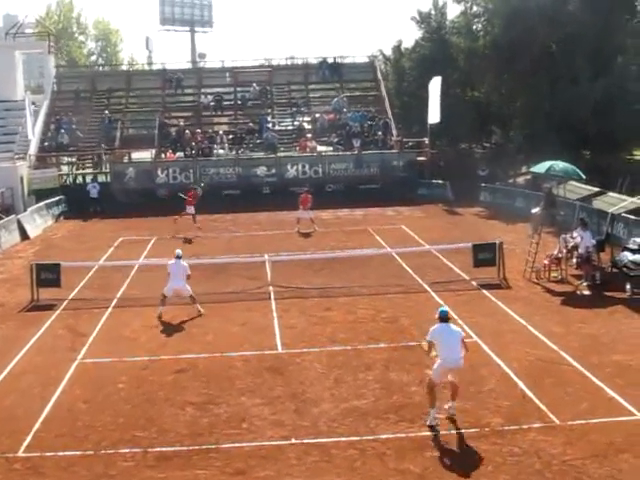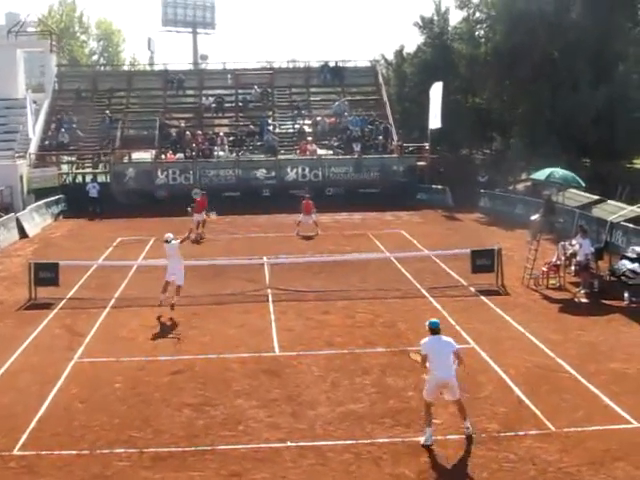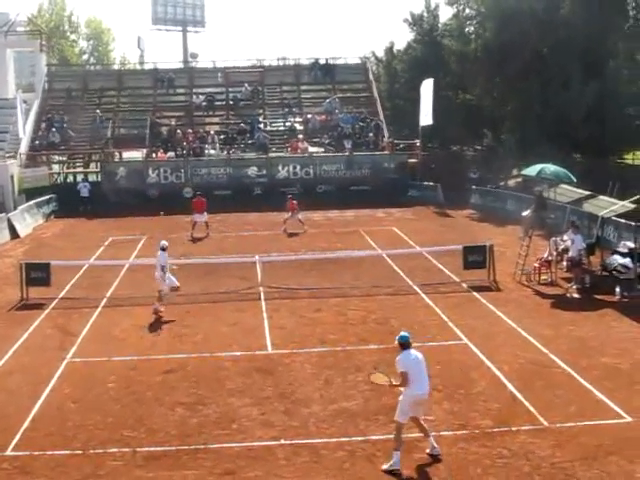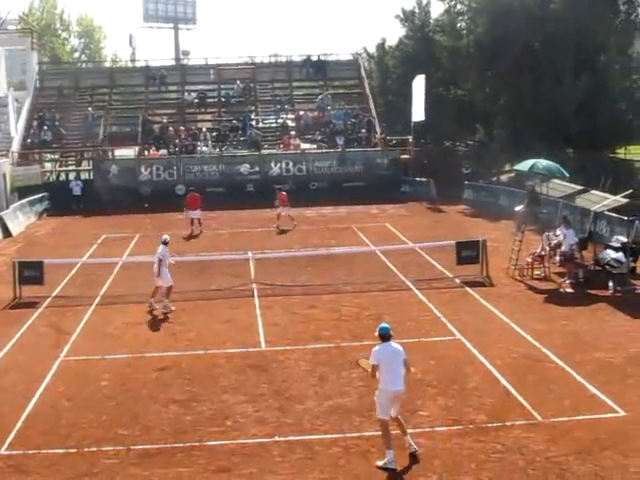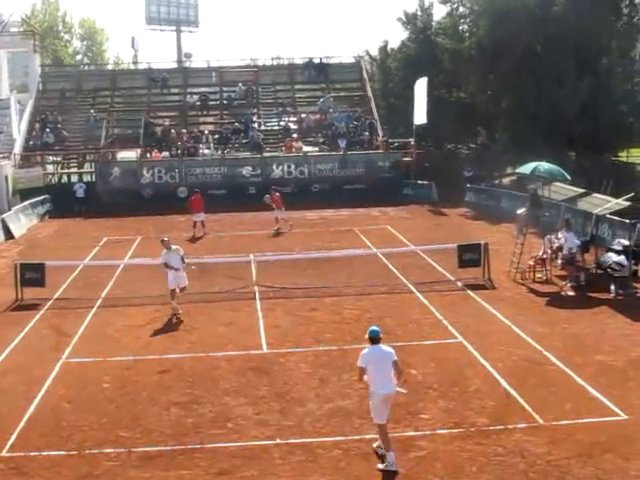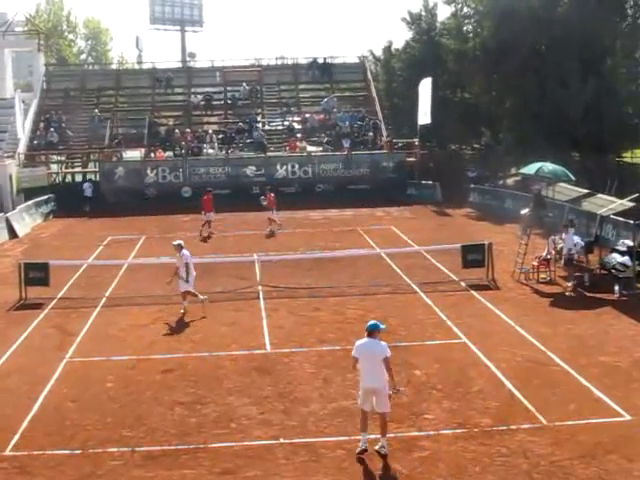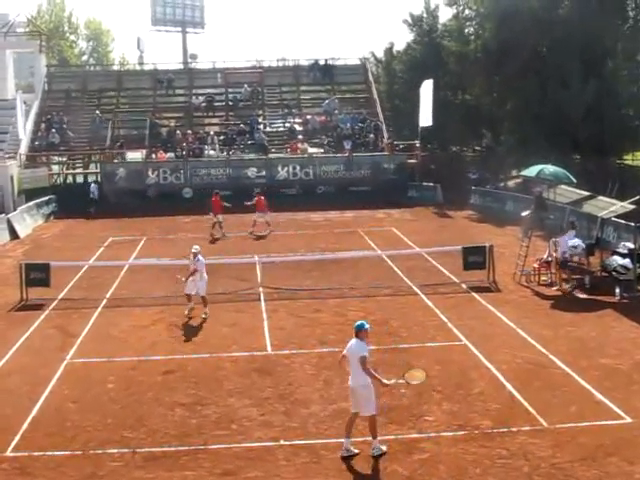
dt=0.4s
person 1, frame 1
left shoulder: (434, 329)
right shoulder: (457, 329)
left elbow: (428, 351)
right elbow: (466, 349)
left wrist: (434, 353)
left hip: (444, 362)
right hip: (458, 362)
left knee: (430, 386)
right knee: (453, 382)
left ankle: (433, 417)
right ankle: (451, 408)
person 1, frame 2
left shoulder: (425, 342)
right shoulder: (449, 341)
left elbow: (423, 364)
right elbow: (461, 361)
left hip: (435, 379)
right hip: (449, 378)
left knee: (427, 405)
right knee: (458, 401)
left ankle: (428, 437)
right ankle: (467, 428)
person 1, frame 3
left shoulder: (401, 359)
right shoulder: (419, 355)
left elbow: (405, 383)
right elbow: (426, 376)
left wrist: (394, 384)
left hip: (411, 395)
right hip: (424, 393)
left knee: (398, 428)
right knee: (416, 419)
left ankle: (395, 462)
right ankle: (434, 447)
person 1, frame 4
left shoulder: (377, 351)
right shoulder: (399, 348)
left elbow: (373, 375)
right elbow: (407, 369)
left wrist: (379, 374)
left hip: (386, 390)
right hip: (400, 389)
left knee: (383, 424)
right knee: (394, 416)
left ankle: (390, 460)
right ankle: (410, 445)
person 1, frame 5
left shoulder: (365, 354)
right shoulder: (389, 351)
left elbow: (360, 377)
right elbow: (399, 371)
right wrist: (396, 383)
left hip: (377, 392)
right hip: (390, 391)
left knee: (382, 426)
right knee: (382, 421)
left ankle: (391, 461)
right ankle: (381, 446)
person 1, frame 6
left shoulder: (358, 345)
right shoulder: (382, 346)
left elbow: (355, 366)
right elbow: (388, 368)
right wrist: (394, 385)
left hip: (365, 385)
right hip: (381, 385)
left knee: (364, 412)
right knee: (382, 415)
left ankle: (363, 442)
right ankle: (383, 445)
person 1, frame 7
left shoulder: (351, 344)
right shoulder: (361, 346)
left elbow: (341, 360)
right elbow: (365, 368)
right wrist: (380, 380)
left hip: (354, 384)
right hip: (363, 385)
left knee: (354, 415)
right knee: (372, 416)
left ankle: (346, 448)
right ankle: (375, 447)
